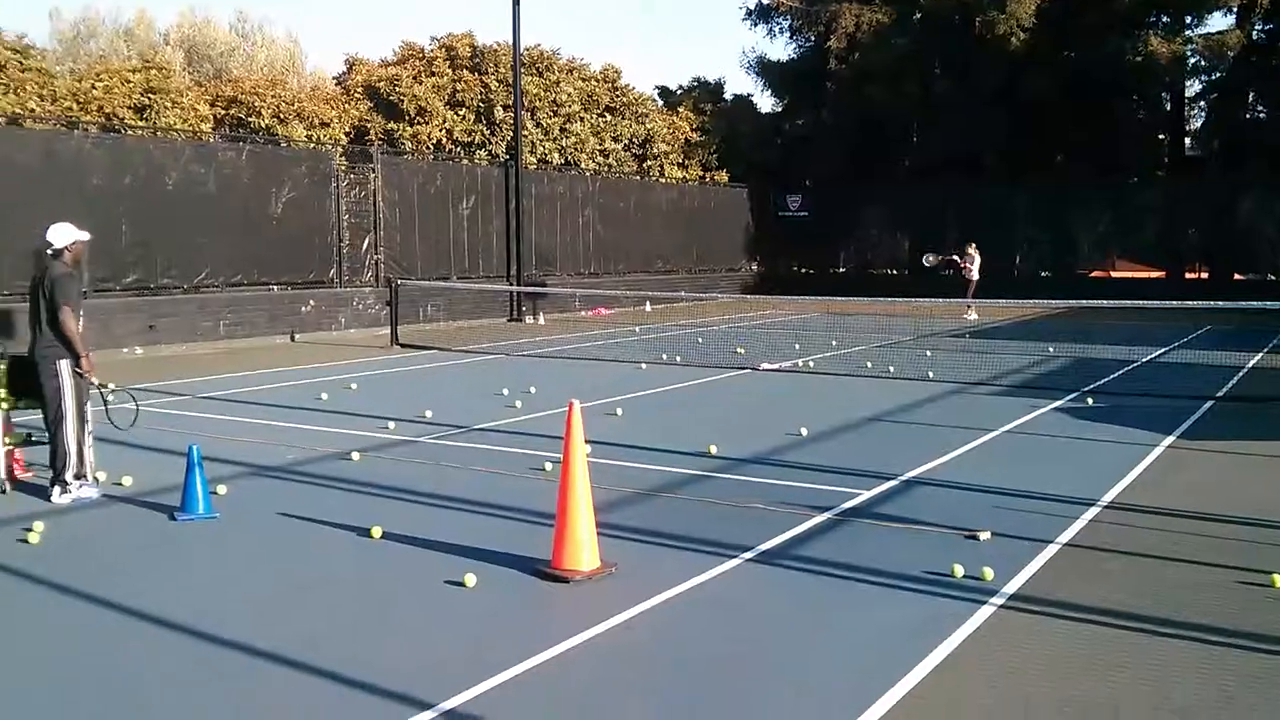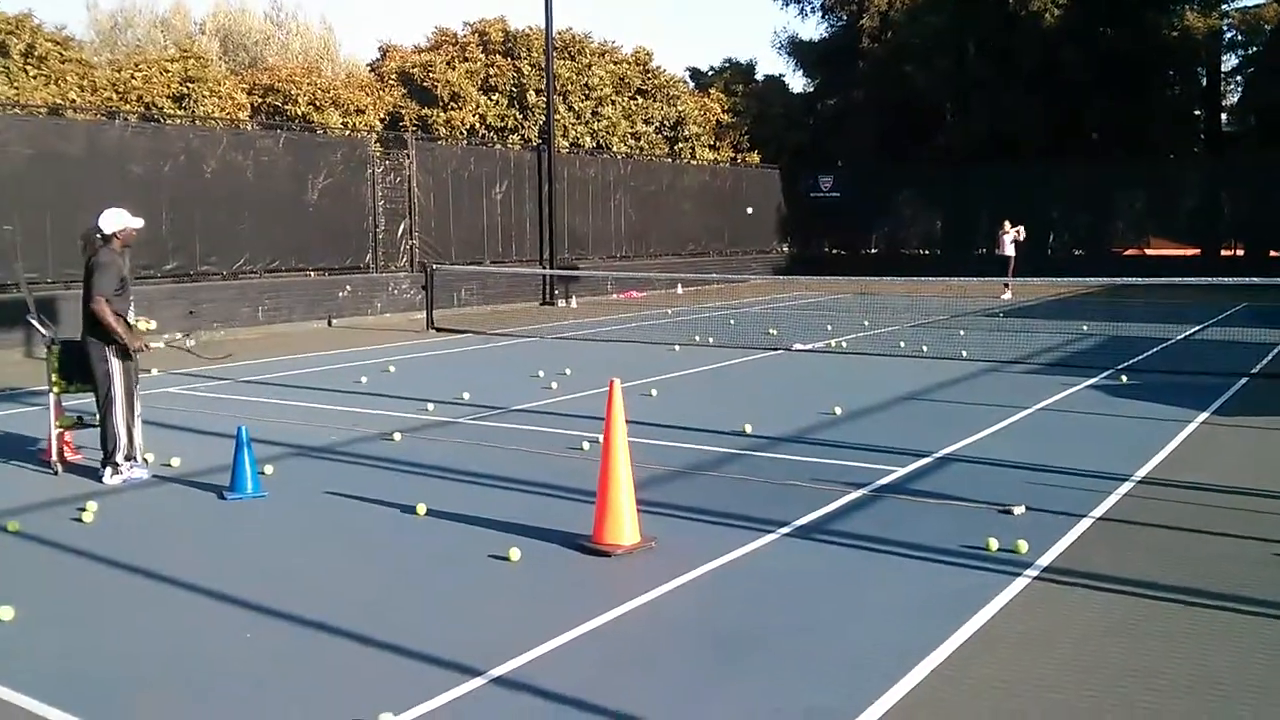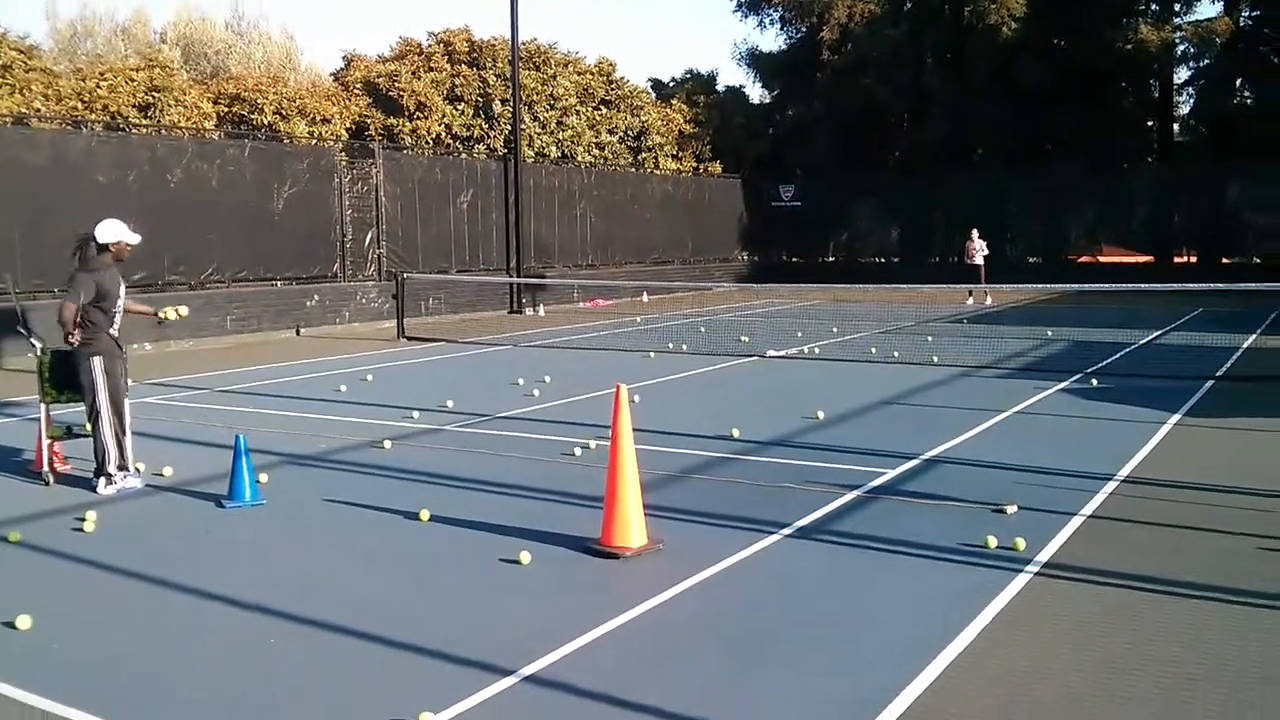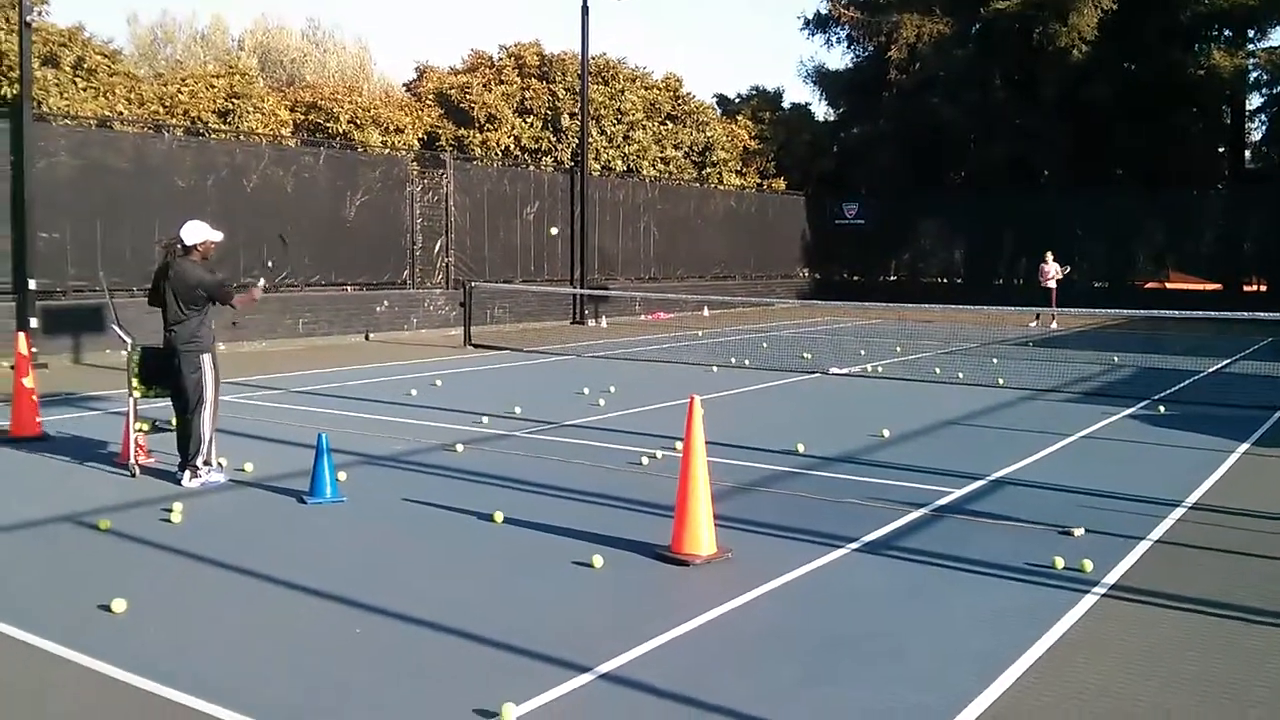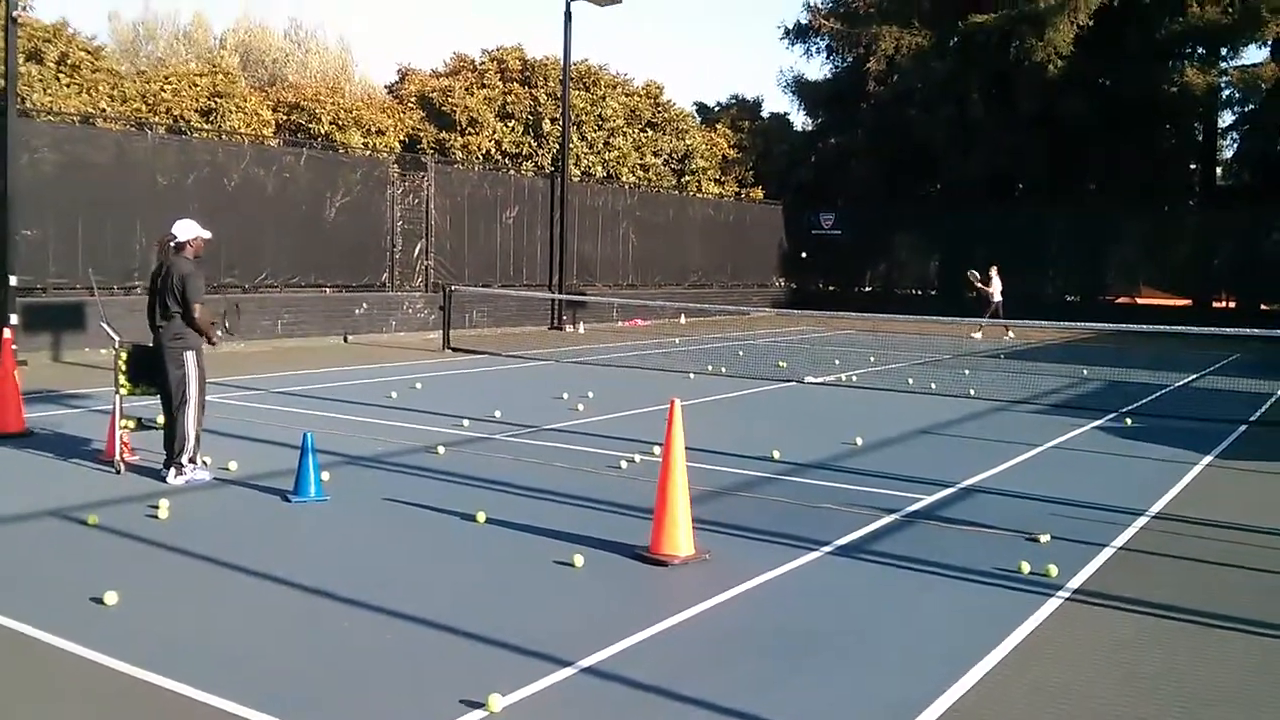
dt=0.7s
person 1, frame 1
left shoulder: (43, 273)
right shoulder: (65, 275)
left elbow: (38, 317)
right elbow: (65, 316)
right wrist: (82, 354)
left hip: (46, 354)
right hip: (60, 358)
left knee: (75, 419)
right knee: (68, 422)
left ankle: (77, 477)
right ankle: (64, 485)
person 1, frame 2
left shoulder: (110, 258)
right shoulder: (107, 262)
right elbow: (98, 304)
left wrist: (130, 326)
right wrist: (126, 336)
left hip: (116, 340)
right hip: (108, 343)
left knee: (127, 402)
right knee: (117, 404)
left ankle: (128, 459)
right ankle: (115, 467)
person 1, frame 3
left shoulder: (111, 270)
right shoulder: (89, 273)
right elbow: (68, 306)
left wrist: (155, 312)
right wrist: (69, 330)
left hip: (111, 350)
right hip: (96, 353)
left knee: (117, 411)
right knee: (105, 414)
left ankle: (119, 468)
right ankle: (109, 477)
person 1, frame 4
left shoulder: (166, 269)
right shoulder: (202, 276)
left elbow: (153, 300)
right elbow: (236, 301)
right wrist: (254, 293)
left hip: (175, 347)
right hip: (198, 350)
left knee: (185, 409)
right knee: (203, 408)
left ankle: (188, 462)
right ankle: (195, 470)
person 1, frame 5
left shoulder: (162, 268)
right shoulder: (190, 271)
left elbow: (152, 311)
right elbow: (197, 314)
right wrist: (211, 334)
left hip: (165, 345)
right hip: (185, 347)
left knee: (174, 406)
right knee: (189, 406)
left ankle: (174, 461)
right ankle: (181, 467)
